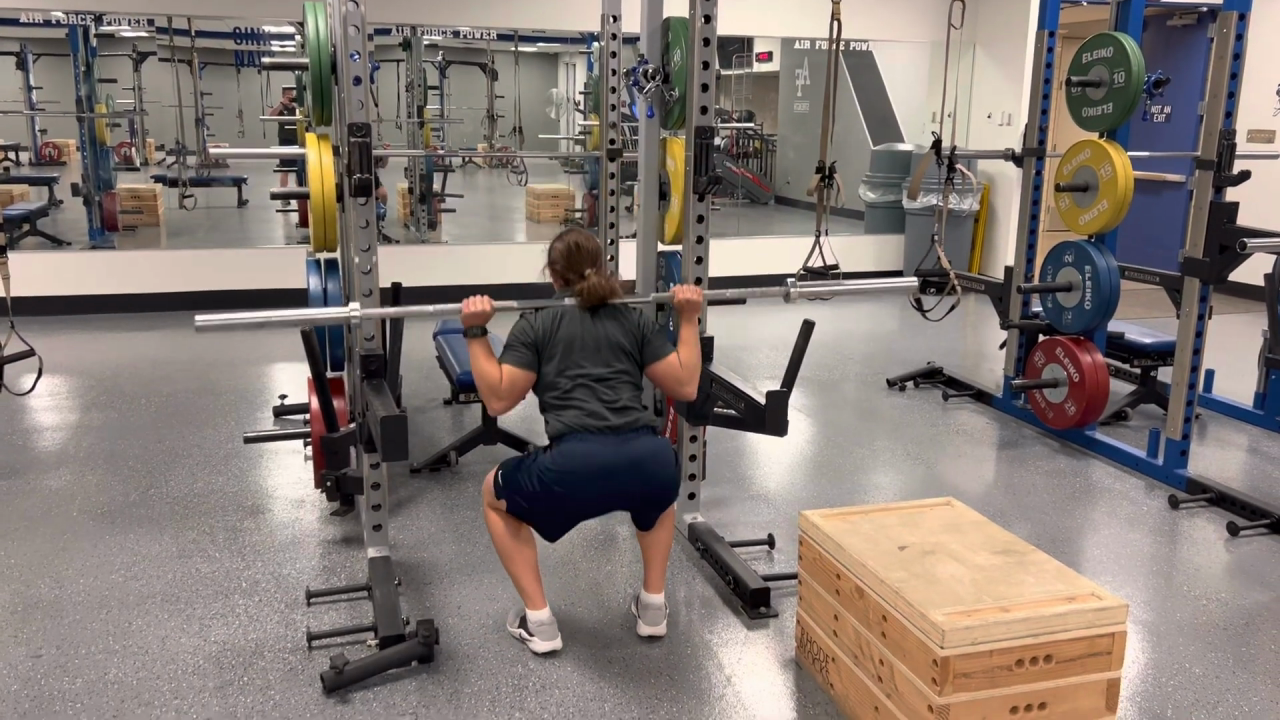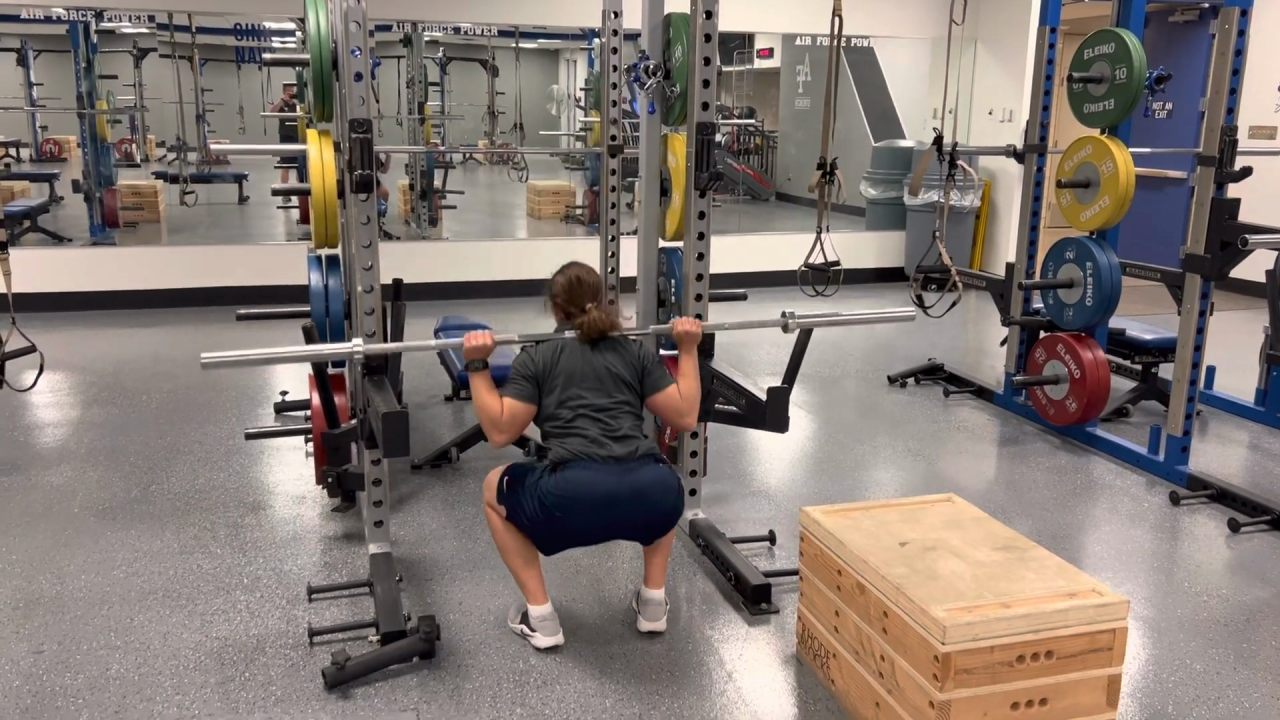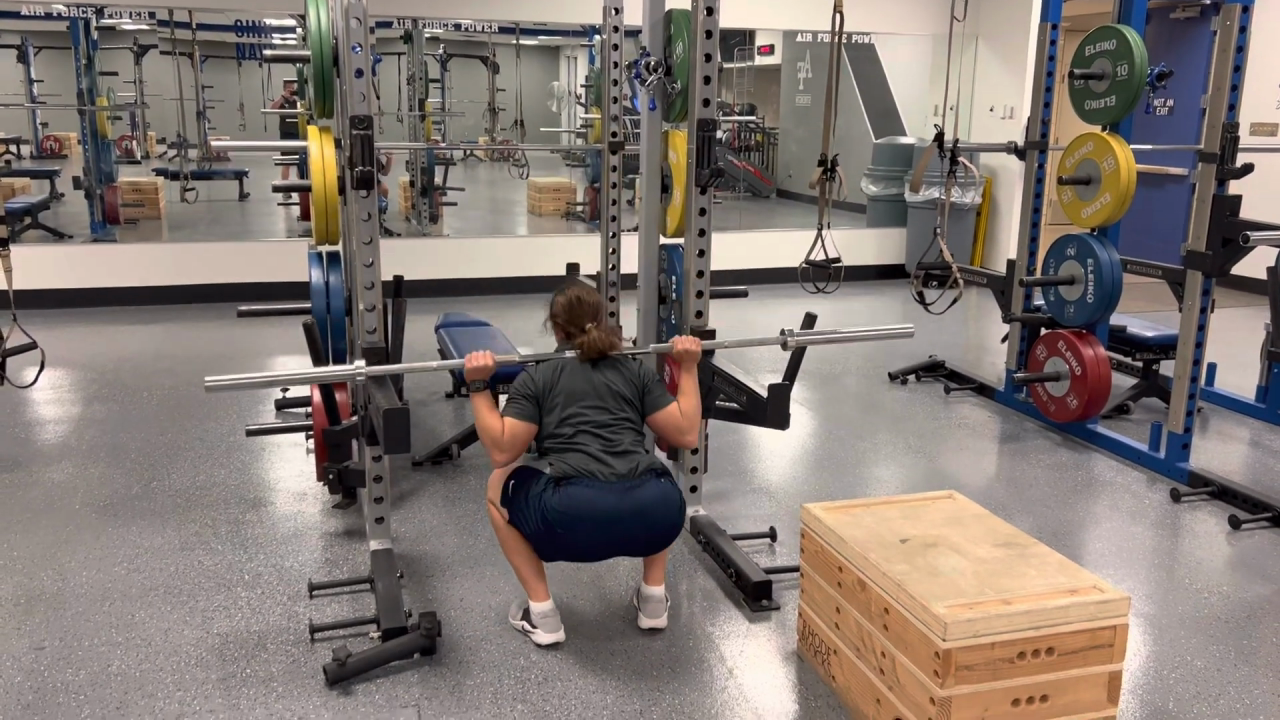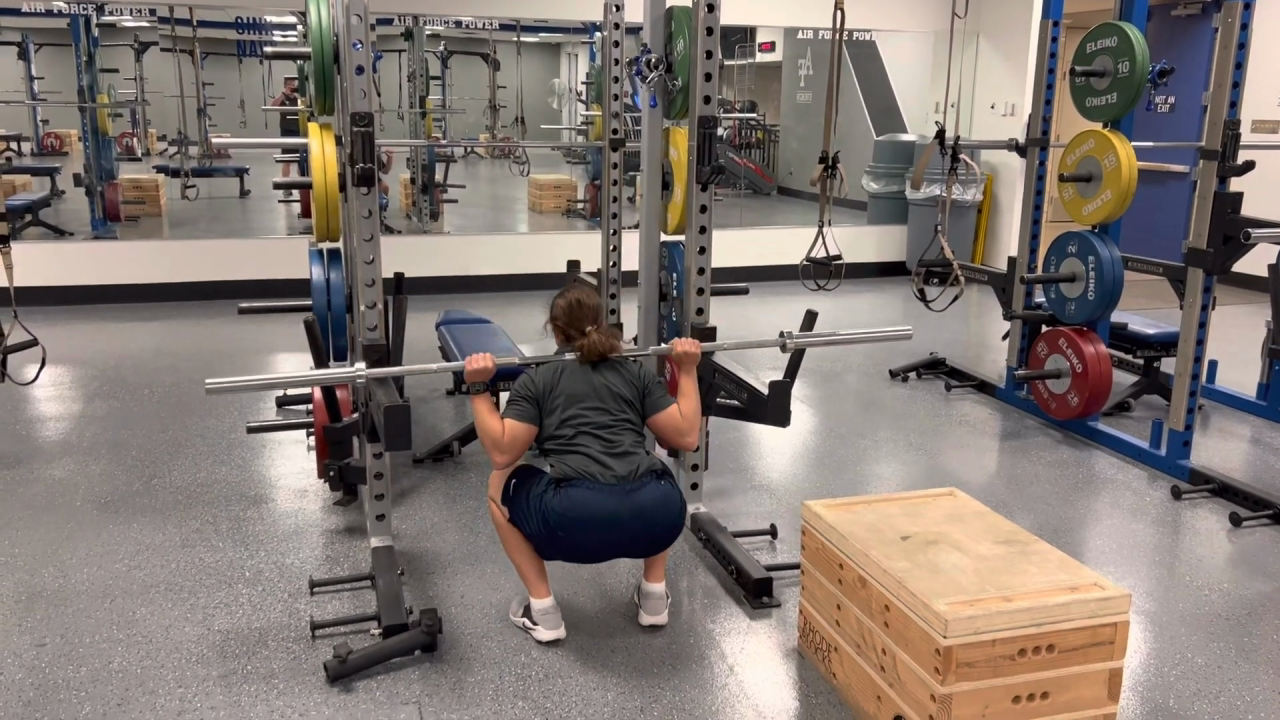
dt=0.2s
person 1, frame 1
left shoulder: (536, 325)
right shoulder: (635, 319)
left elbow: (499, 399)
right elbow: (685, 387)
left wrist: (475, 334)
right wrist: (688, 320)
left hip: (575, 469)
right hip: (649, 466)
left knee: (495, 496)
right knee: (658, 484)
left ankle: (538, 620)
right ankle: (653, 605)
person 1, frame 2
left shoulder: (537, 358)
right shoulder: (636, 352)
left elbow: (500, 431)
right elbow: (685, 417)
left wrist: (477, 367)
right wrist: (688, 351)
left hip: (576, 502)
right hip: (654, 502)
left knee: (495, 490)
left ankle: (540, 616)
right ankle: (653, 602)
person 1, frame 3
left shoulder: (537, 377)
right shoulder: (636, 370)
left elbow: (502, 451)
right elbow: (686, 435)
left wrist: (478, 387)
right wrist: (688, 369)
left hip: (579, 519)
right hip: (657, 518)
left knee: (499, 488)
left ankle: (542, 613)
right ankle: (653, 598)
person 1, frame 4
left shoulder: (538, 380)
right shoulder: (636, 372)
left elbow: (502, 453)
right elbow: (686, 437)
left wrist: (479, 389)
right wrist: (687, 370)
left hip: (578, 522)
right hip: (658, 519)
left knee: (501, 485)
left ankle: (542, 609)
right ankle: (654, 594)
